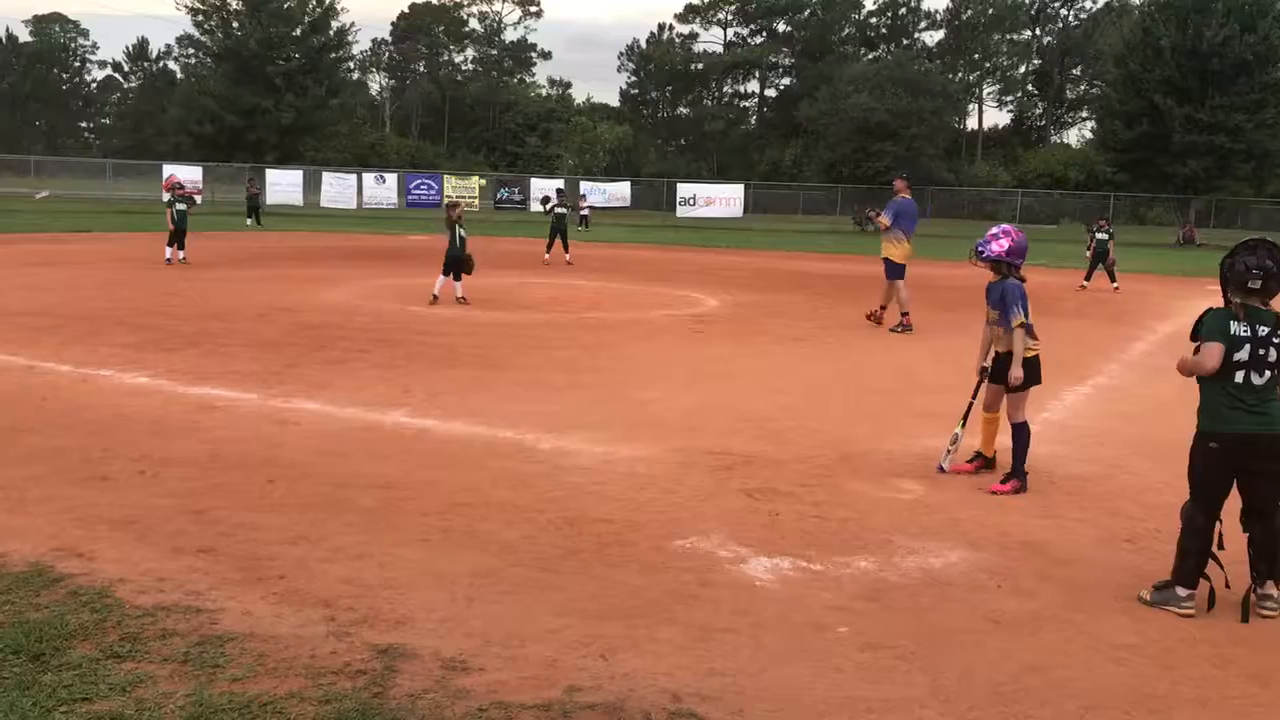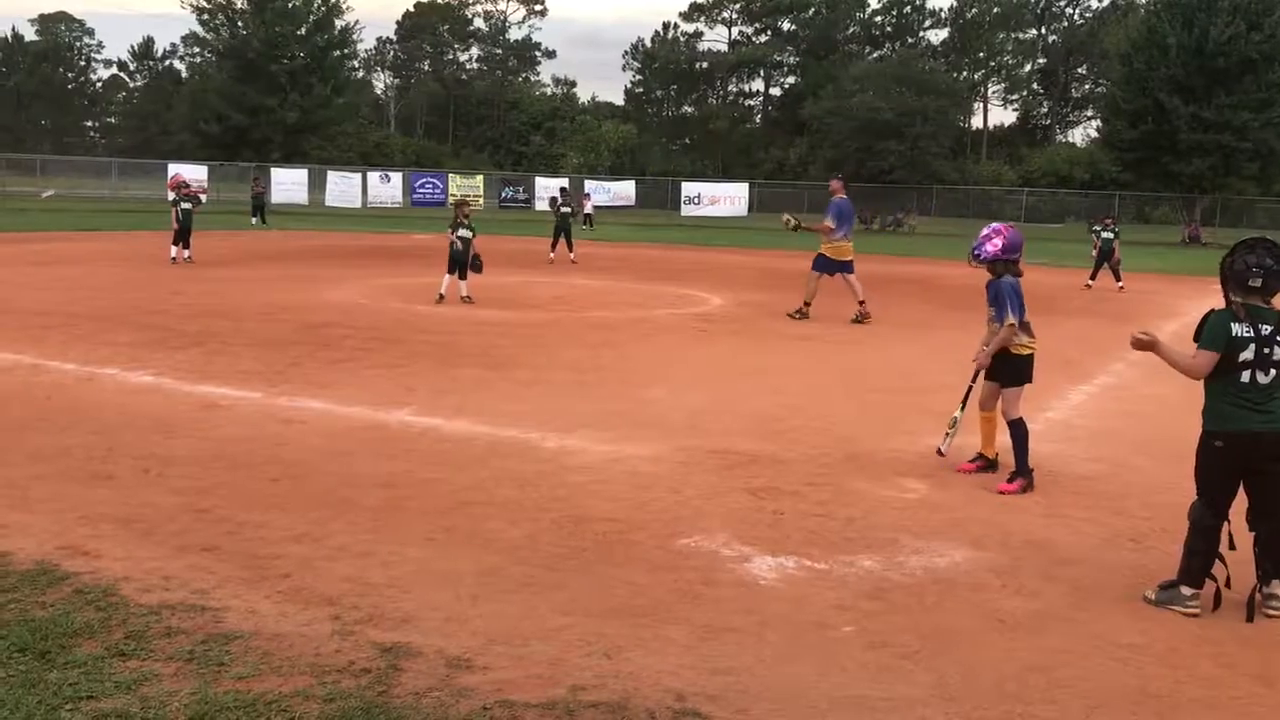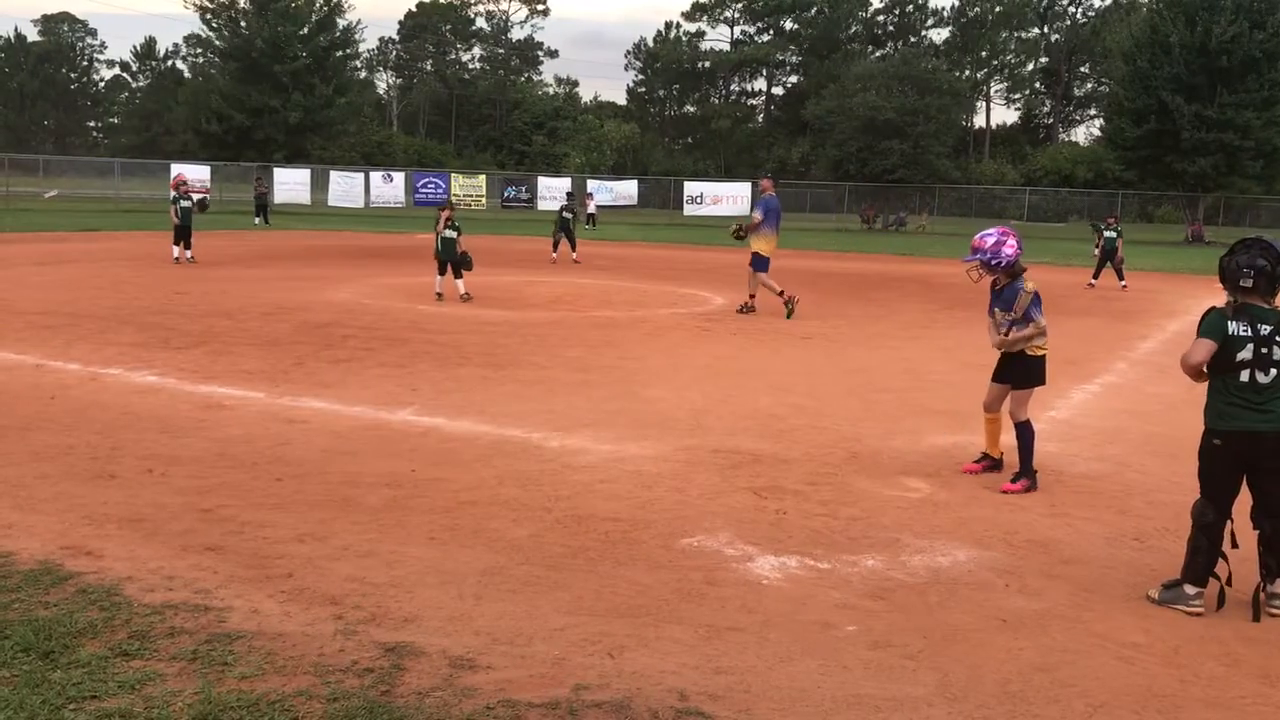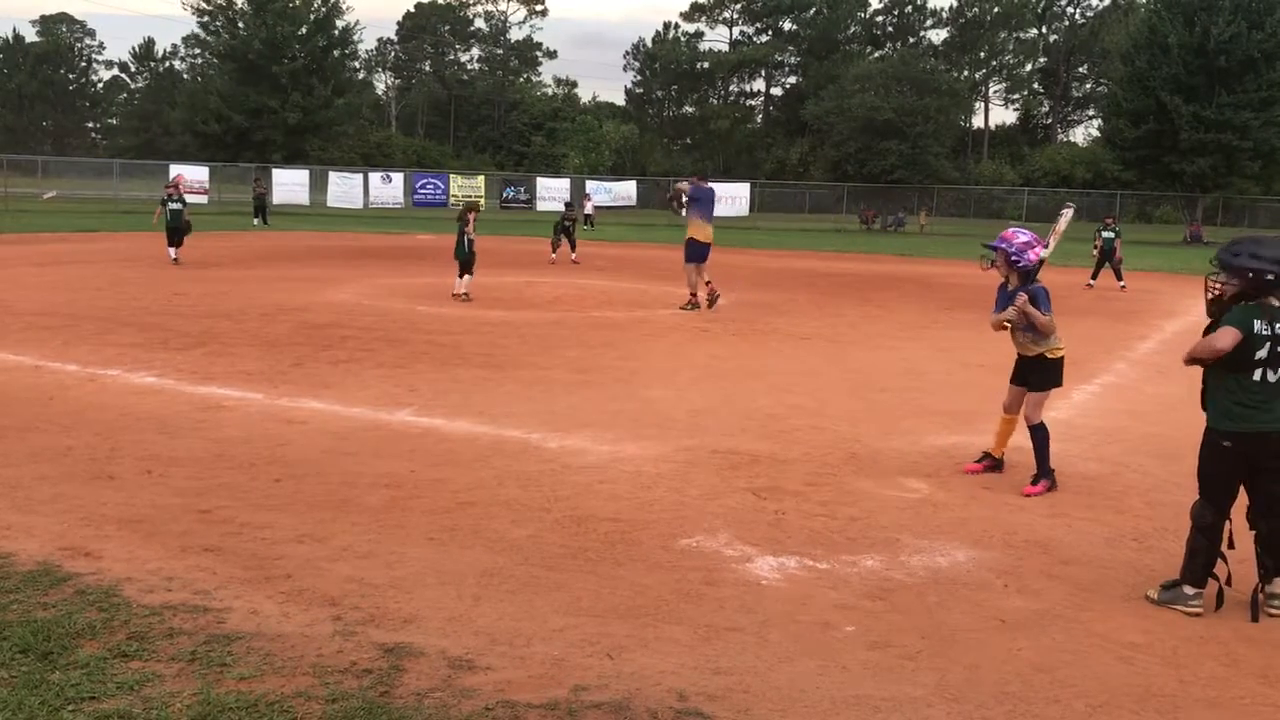
dt=0.7s
person 1, frame 1
left shoulder: (1219, 318)
left elbow: (1209, 365)
left wrist: (1185, 364)
left hip: (1219, 434)
left knee: (1201, 512)
left ankle: (1182, 590)
person 1, frame 2
left shoulder: (1222, 320)
left elbow: (1198, 368)
left wrist: (1157, 345)
left hip: (1225, 433)
left knee: (1209, 512)
left ankle: (1188, 589)
person 1, frame 3
left shoulder: (1221, 318)
left elbow: (1193, 359)
left wrist: (1199, 374)
left hip: (1225, 433)
left knee: (1212, 510)
left ankle: (1192, 588)
person 1, frame 4
left shoulder: (1240, 314)
left elbow: (1218, 344)
left wrist: (1192, 355)
left hip: (1229, 432)
left knee: (1211, 510)
left ankle: (1191, 588)
person 2, frame 1
left shoulder: (1012, 288)
right shoulder: (992, 286)
left elbow: (1019, 327)
left wrist: (1017, 365)
right wrist: (981, 359)
left hip: (1020, 358)
right hip: (1002, 355)
left knee: (1015, 414)
right knee: (989, 406)
left ankle: (1018, 476)
right ankle: (985, 456)
person 2, frame 2
left shoulder: (1006, 285)
right shoulder: (996, 282)
left elbow: (1010, 327)
left wrist: (987, 353)
right wrist: (983, 348)
left hip: (1016, 354)
right hip: (1001, 353)
left knee: (1010, 411)
right knee: (986, 404)
left ankle: (1023, 474)
right ankle: (987, 456)
person 2, frame 3
left shoulder: (1023, 290)
right shoulder: (996, 286)
left elbow: (1041, 327)
left wrist: (1015, 337)
right wrist: (995, 337)
left hip: (1029, 356)
right hip: (1008, 355)
left knee: (1017, 413)
right knee: (990, 405)
left ankle: (1027, 475)
right ankle: (993, 456)
person 2, frame 4
left shoulder: (1035, 291)
right shoulder: (1004, 289)
left elbow: (1050, 328)
right elbow: (995, 324)
left wrist: (1027, 309)
right wrist: (1004, 316)
left hip: (1046, 358)
right hip: (1025, 357)
left knee: (1032, 415)
right knee: (1010, 407)
left ankle: (1045, 476)
right ankle: (994, 456)
